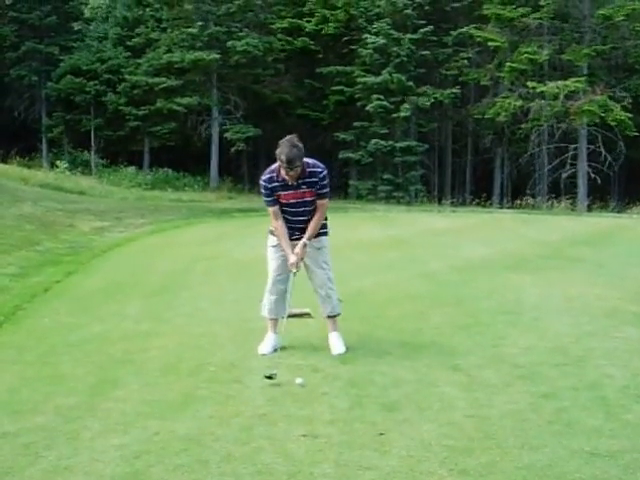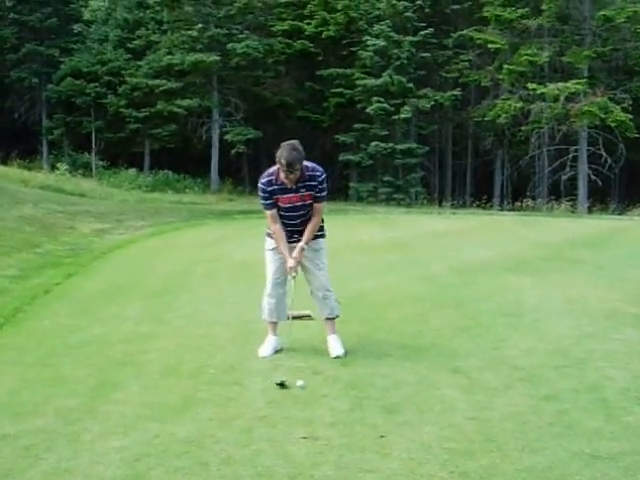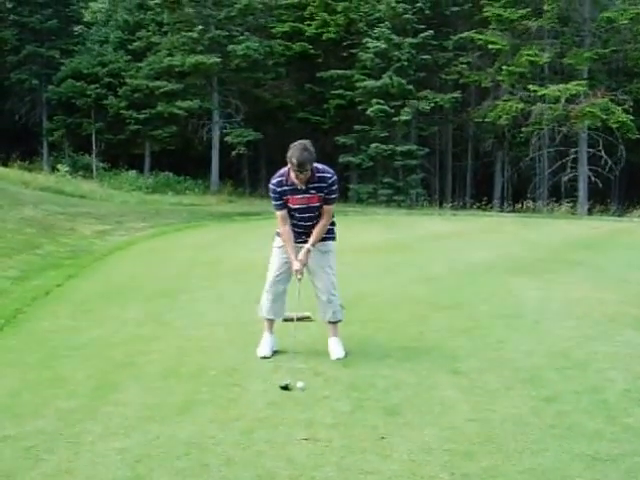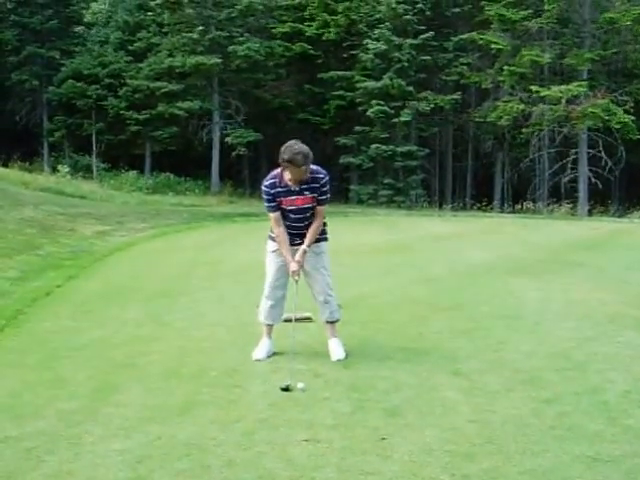
dt=0.3s
person 1, frame 1
left shoulder: (318, 171)
right shoulder: (268, 178)
left elbow: (321, 210)
right elbow: (276, 218)
left wrist: (304, 243)
right wrist: (289, 252)
left hip: (314, 235)
right hip: (281, 237)
left knee: (324, 282)
right knee: (275, 283)
left ankle: (334, 332)
right ankle: (272, 334)
person 1, frame 2
left shoulder: (317, 175)
right shoulder: (266, 181)
left elbow: (317, 215)
right elbow: (274, 222)
left wrist: (301, 247)
right wrist: (287, 256)
left hip: (311, 238)
right hip: (278, 240)
left knee: (321, 284)
right knee: (274, 287)
left ankle: (332, 335)
right ankle: (272, 337)
person 1, frame 3
left shoulder: (328, 177)
right shoulder: (277, 182)
left elbow: (326, 217)
right elbow: (283, 222)
left wrist: (308, 249)
right wrist: (293, 257)
left hip: (320, 240)
right hip: (286, 240)
left knee: (327, 288)
right knee: (274, 284)
left ankle: (334, 338)
right ankle: (268, 336)
person 1, frame 4
left shoulder: (320, 177)
right shoulder: (270, 184)
left elbow: (319, 218)
right elbow: (277, 224)
left wrist: (303, 250)
right wrist: (289, 259)
left hip: (313, 242)
right hip: (280, 243)
left knee: (323, 288)
right knee: (272, 289)
left ankle: (333, 339)
right ankle: (266, 340)
